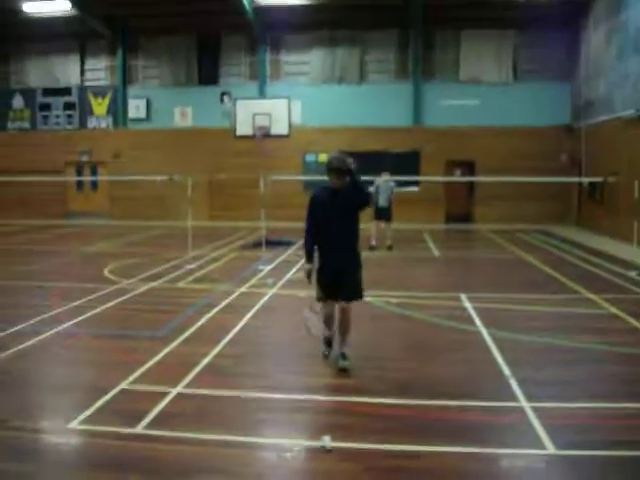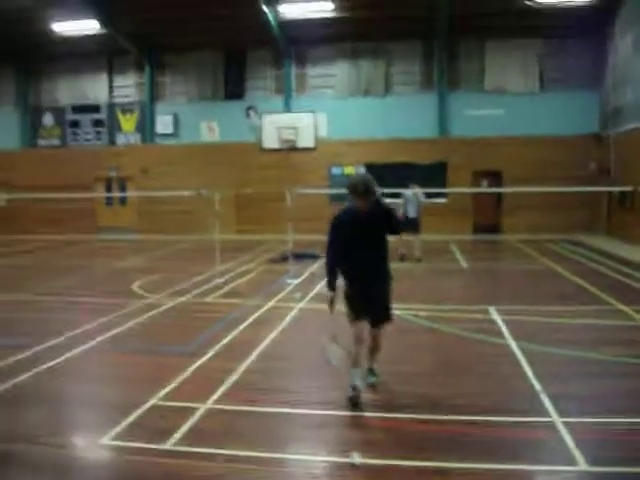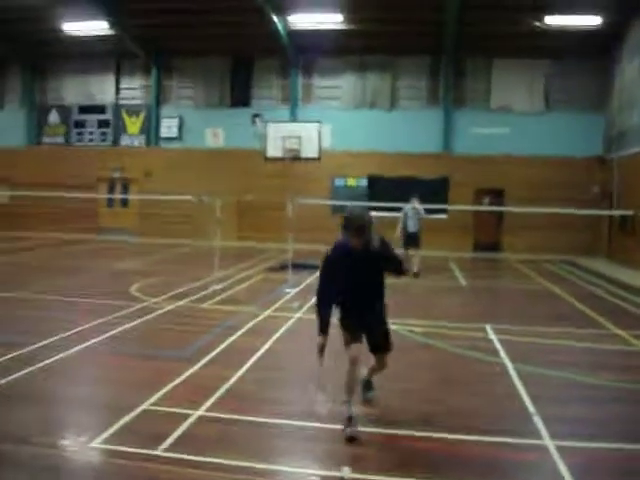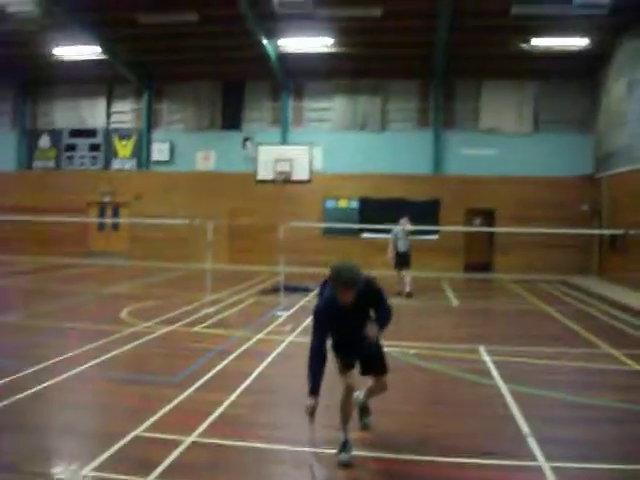
dt=0.2s
person 1, frame 1
left shoulder: (354, 192)
right shoulder: (318, 197)
left elbow: (366, 200)
right elbow: (311, 230)
left wrist: (354, 175)
right wrist: (309, 260)
left hip: (350, 260)
right hip: (326, 261)
left knee: (345, 308)
right knee: (328, 309)
left ankle: (342, 350)
right ankle: (328, 334)
person 1, frame 2
left shoulder: (380, 212)
right shoulder: (341, 220)
left elbow: (396, 228)
right elbow: (333, 255)
left wrist: (380, 202)
right wrist: (332, 287)
left hip: (379, 282)
right hip: (355, 284)
left knee: (375, 333)
right knee: (359, 333)
left ankle: (370, 366)
right ankle: (356, 385)
person 1, frame 3
left shoulder: (378, 246)
right shoulder: (334, 256)
left elbow: (400, 269)
right elbow: (324, 295)
left wrist: (381, 251)
right wrist: (323, 332)
left hip: (374, 310)
right hip: (350, 313)
left knee: (381, 362)
right knee: (354, 357)
left ankle: (368, 377)
right ankle: (349, 415)
person 1, frame 4
left shoulder: (368, 286)
right shoulder: (324, 306)
left elbow: (385, 311)
right elbow: (317, 349)
left wrist: (377, 327)
right wrist: (313, 394)
left hip: (367, 338)
right hip: (343, 343)
left knee: (381, 384)
right knee: (348, 386)
left ankle: (362, 400)
right ankle: (345, 439)
